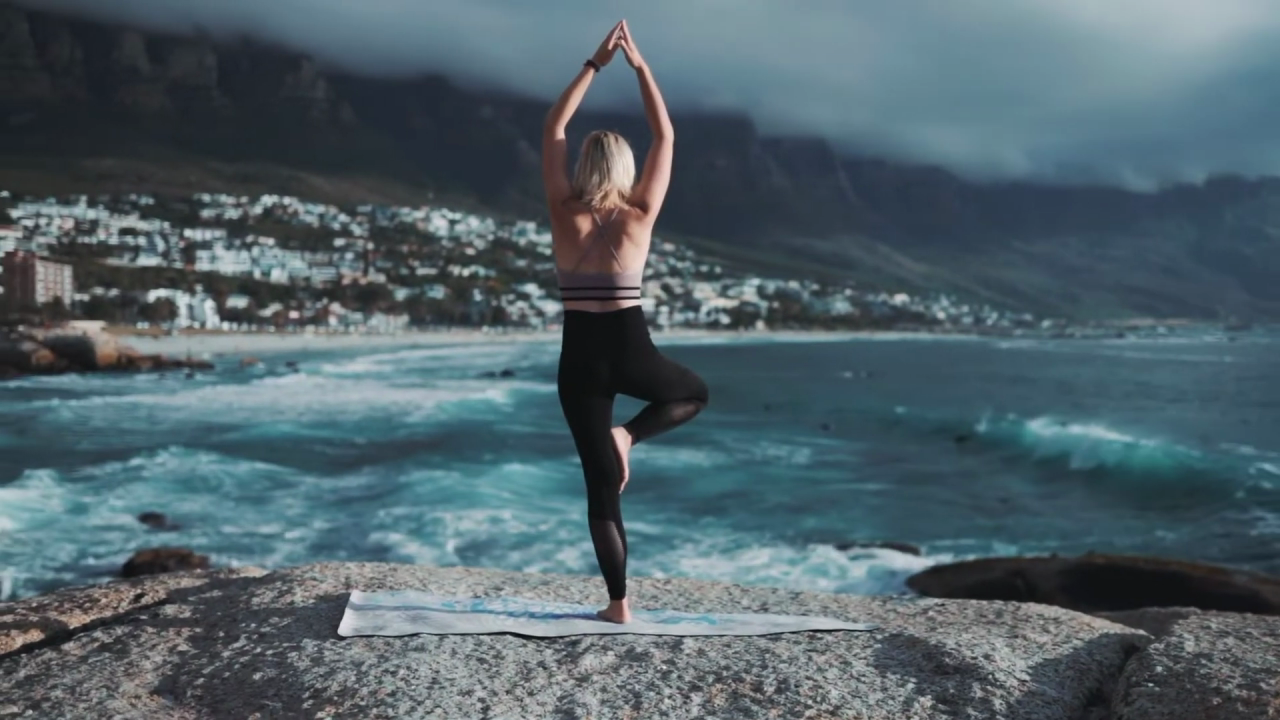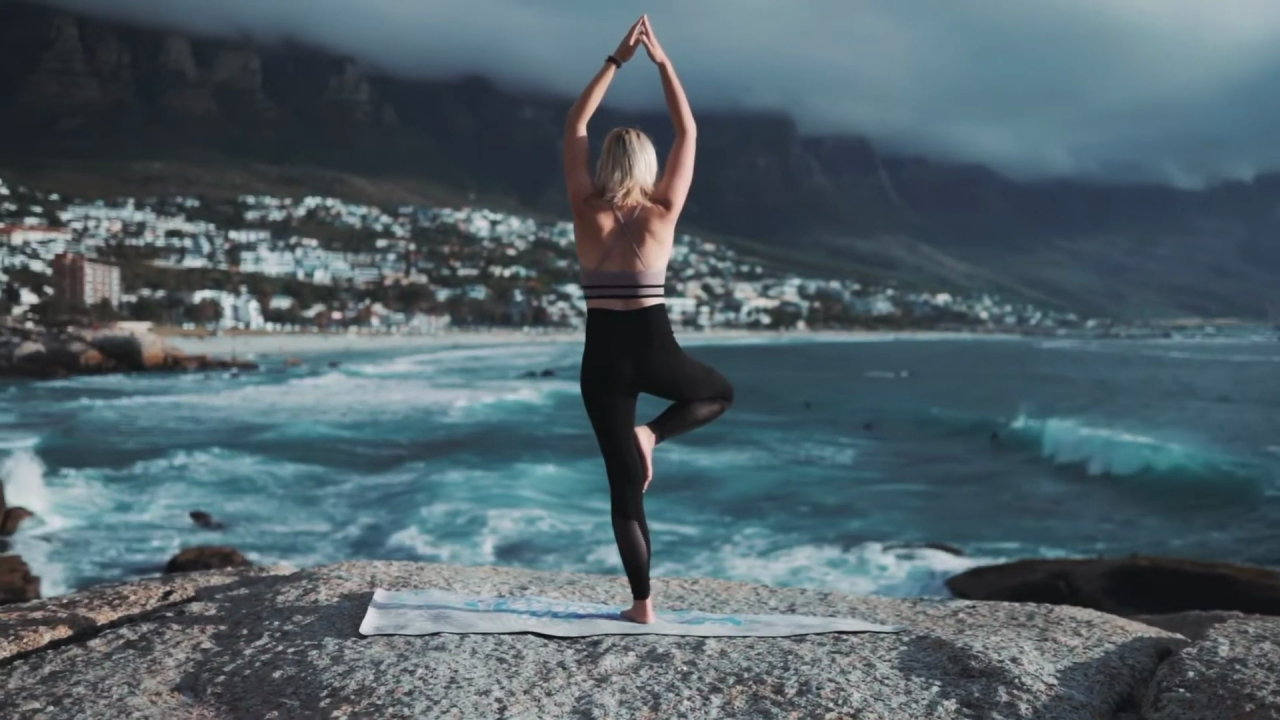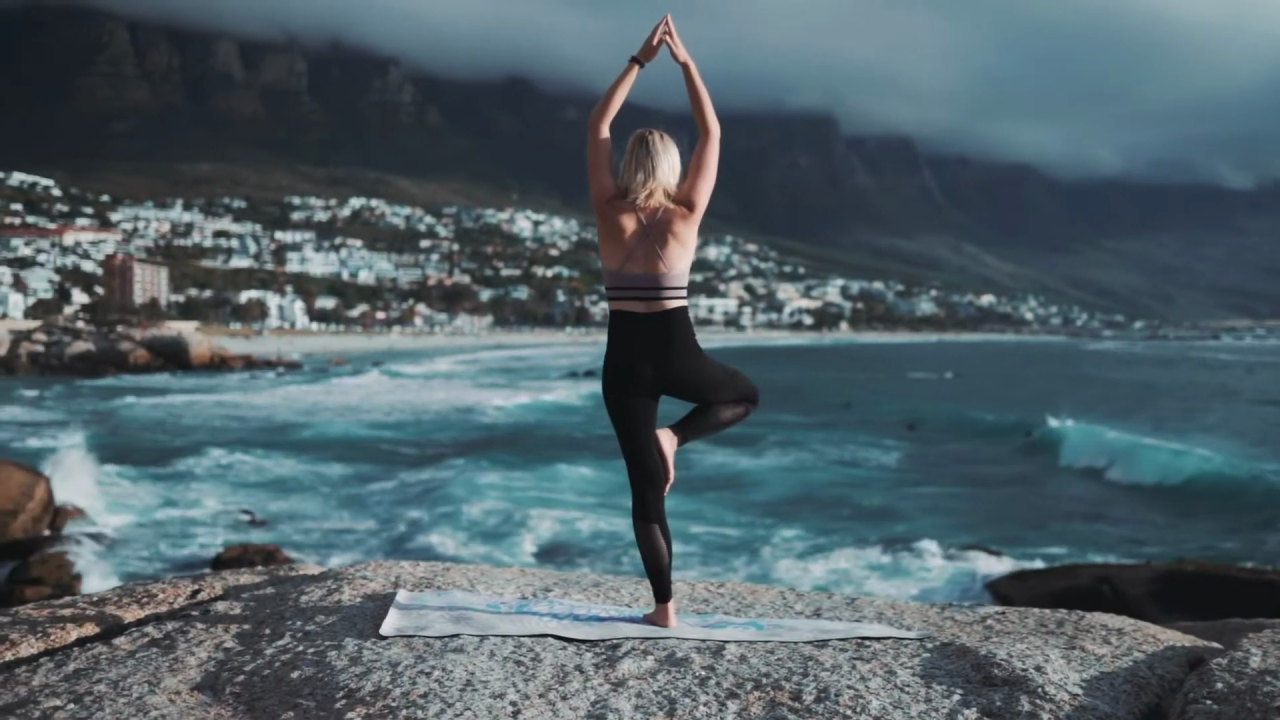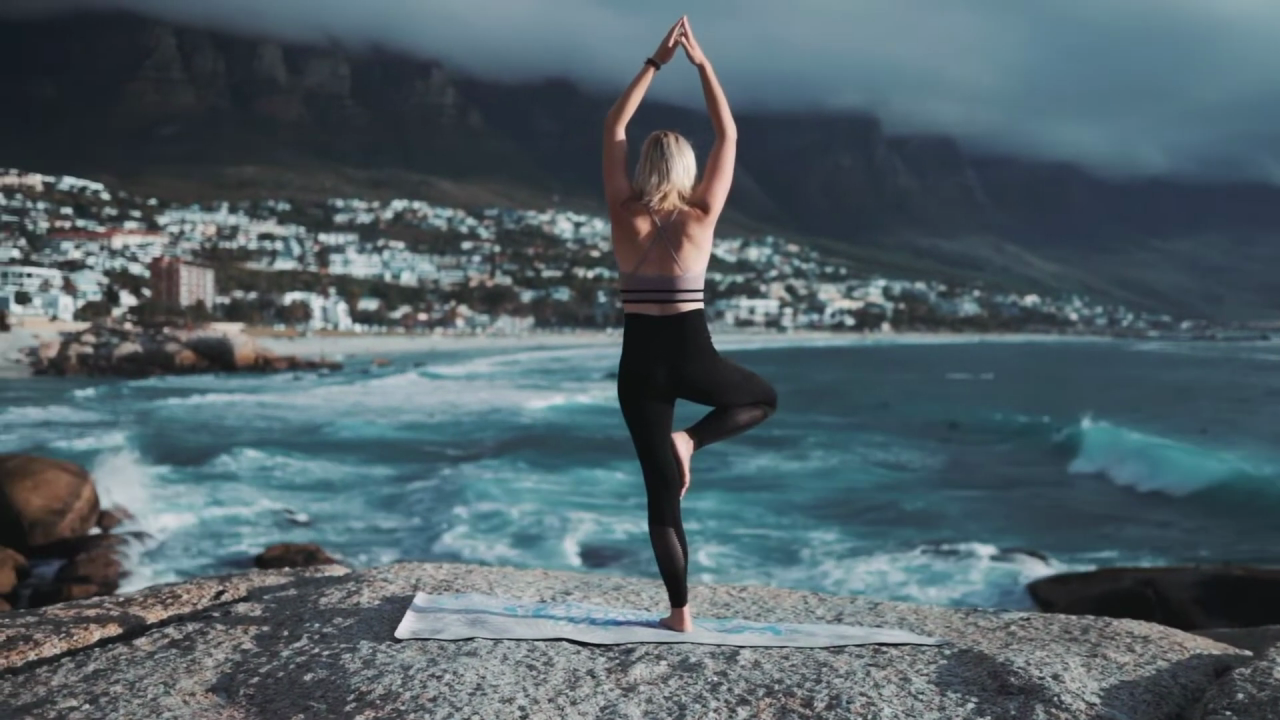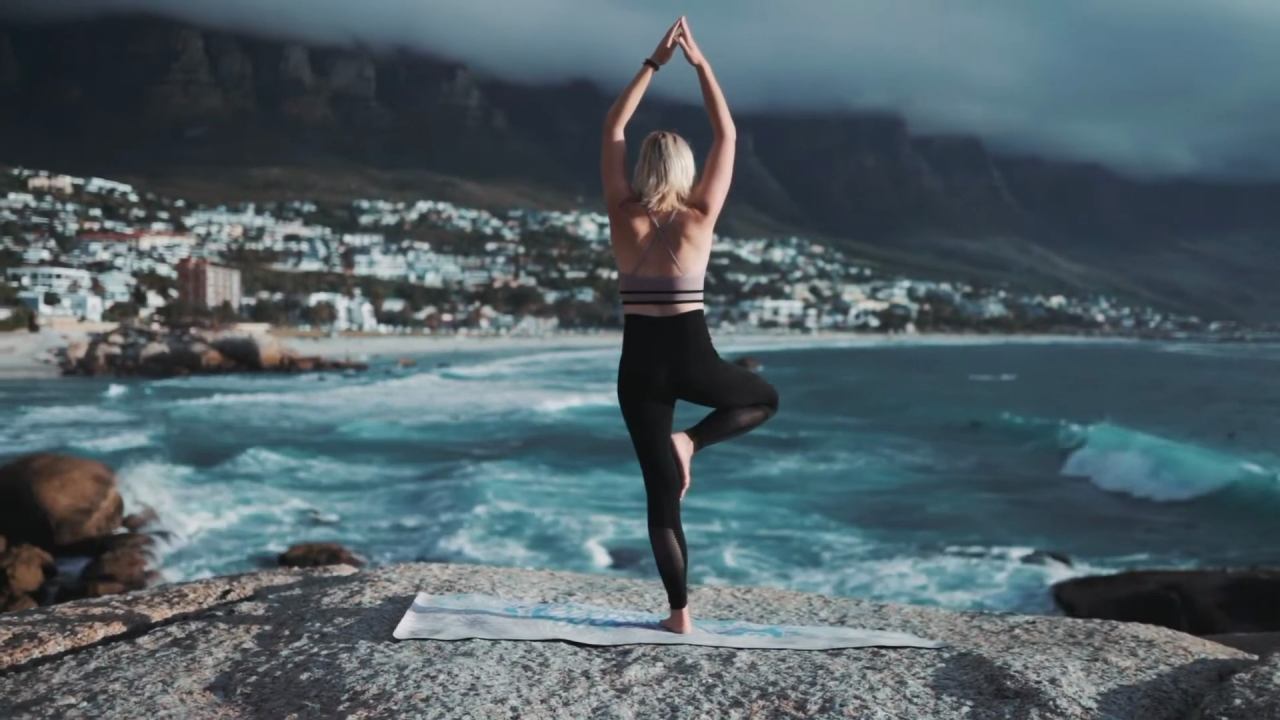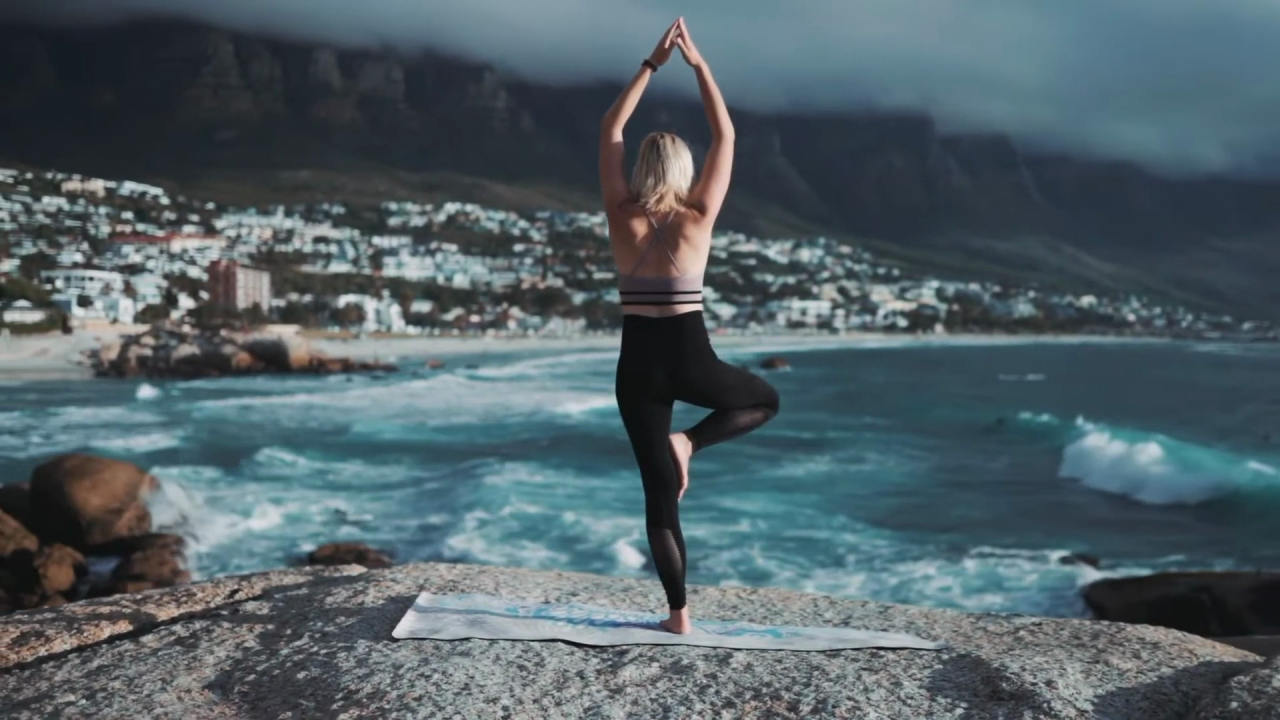
dt=0.5s
person 1, frame 1
left shoulder: (564, 214)
right shoulder: (640, 216)
left elbow: (553, 129)
right elbow: (666, 136)
left wrist: (595, 64)
right wrist: (639, 64)
left hip: (580, 359)
right hip: (630, 353)
left knee: (601, 488)
right knee: (695, 393)
left ankle: (618, 605)
right ankle: (629, 435)
person 1, frame 2
left shoulder: (586, 213)
right shoulder: (663, 214)
left elbow: (574, 126)
right elbow: (688, 132)
left wrist: (616, 60)
right wrist: (661, 60)
left hip: (603, 358)
right hip: (654, 351)
left knee: (624, 487)
right knee: (721, 392)
left ankle: (643, 605)
right ankle: (653, 434)
person 1, frame 3
left shoulder: (609, 213)
right shoulder: (685, 215)
left elbow: (597, 127)
right elbow: (712, 132)
left wrist: (639, 60)
right wrist: (684, 59)
left hip: (624, 360)
right hip: (676, 354)
left knee: (646, 490)
right knee: (744, 395)
left ankle: (663, 609)
right ankle: (674, 436)
person 1, frame 4
left shoulder: (624, 216)
right shoulder: (701, 218)
left elbow: (613, 129)
right elbow: (728, 134)
left wrist: (654, 63)
right wrist: (700, 62)
left hip: (639, 363)
right hip: (691, 358)
left knee: (661, 492)
right knee: (763, 398)
left ankle: (680, 613)
right ankle: (691, 440)
person 1, frame 5
left shoulder: (623, 216)
right shoulder: (700, 218)
left elbow: (612, 130)
right elbow: (727, 134)
left wrist: (653, 63)
right wrist: (698, 62)
left hip: (639, 364)
right hip: (691, 359)
left knee: (661, 493)
right knee: (764, 398)
left ankle: (679, 615)
right ankle: (691, 440)
person 1, frame 6
left shoulder: (622, 218)
right shoulder: (698, 219)
left elbow: (609, 131)
right elbow: (725, 135)
left wrist: (650, 64)
right wrist: (696, 63)
left hip: (638, 365)
right hip: (690, 360)
left knee: (659, 494)
right knee: (764, 400)
left ankle: (679, 615)
right ankle: (689, 442)
